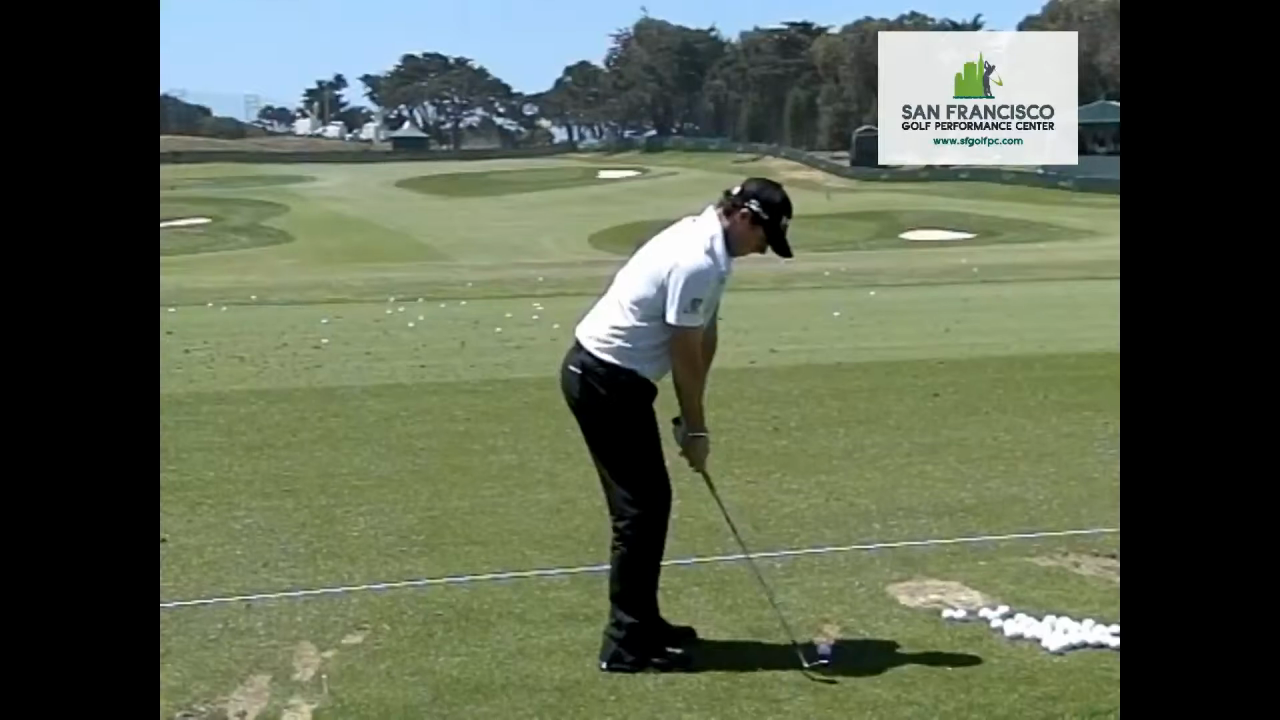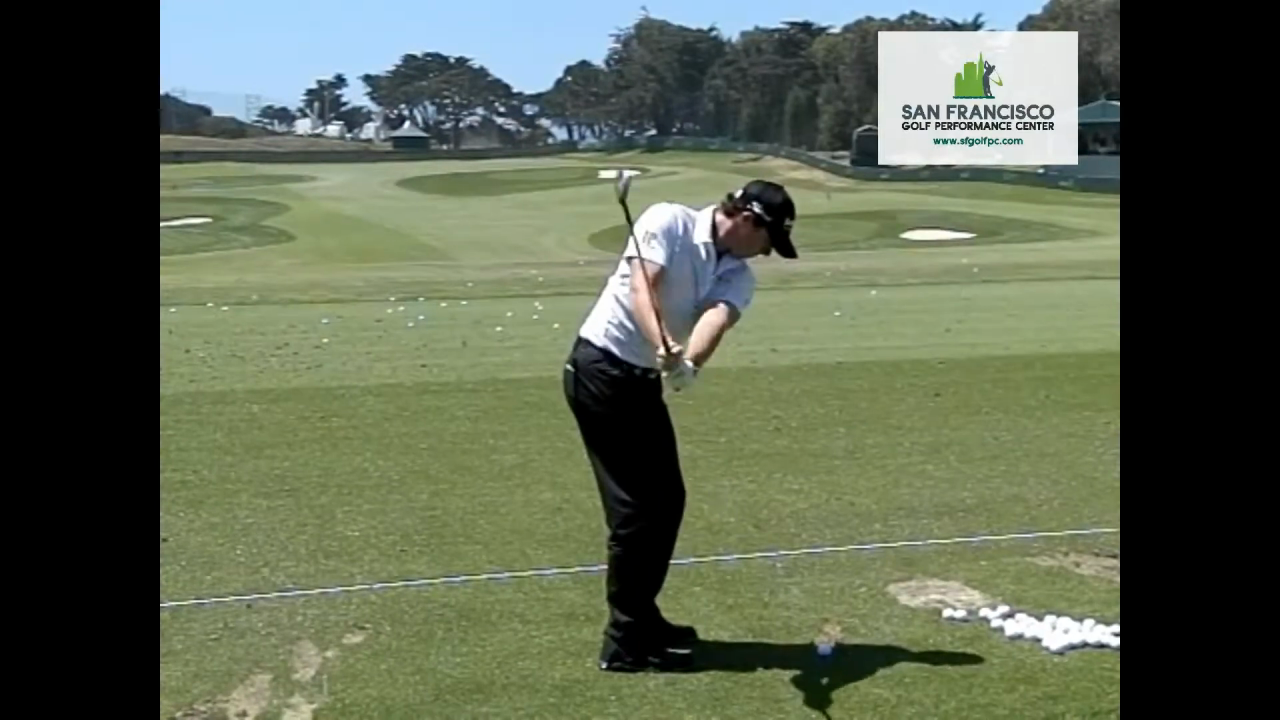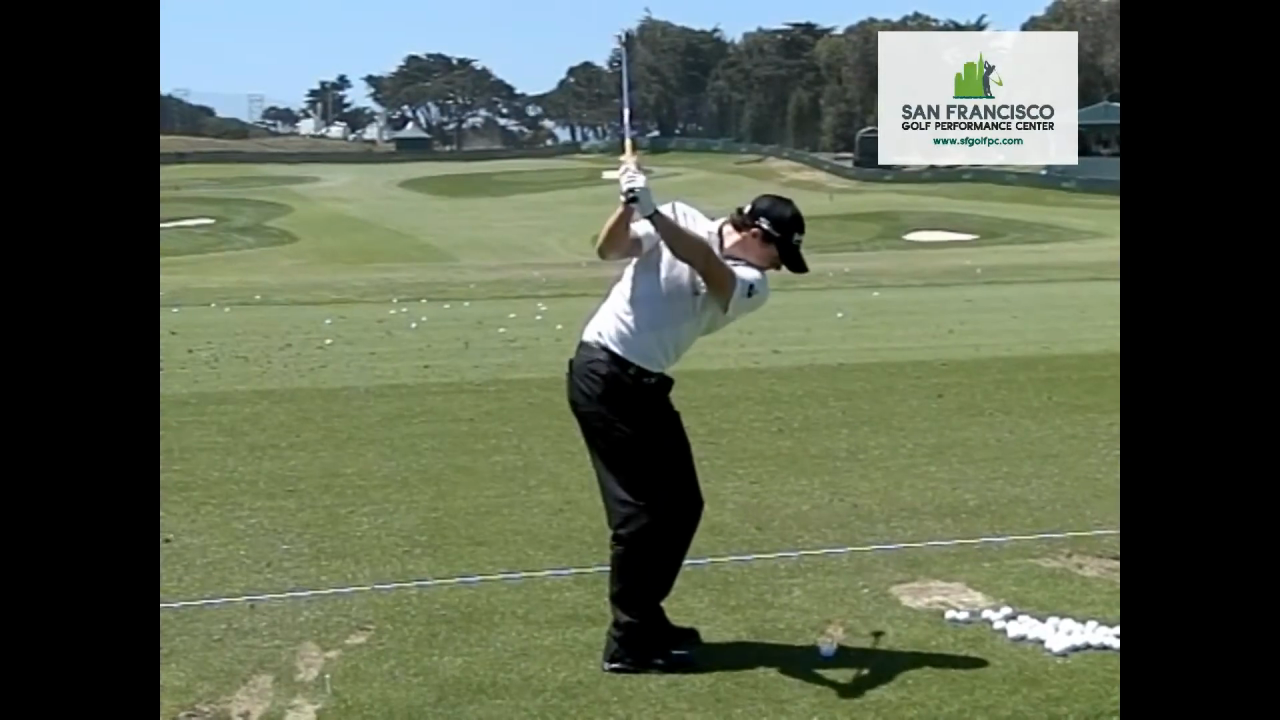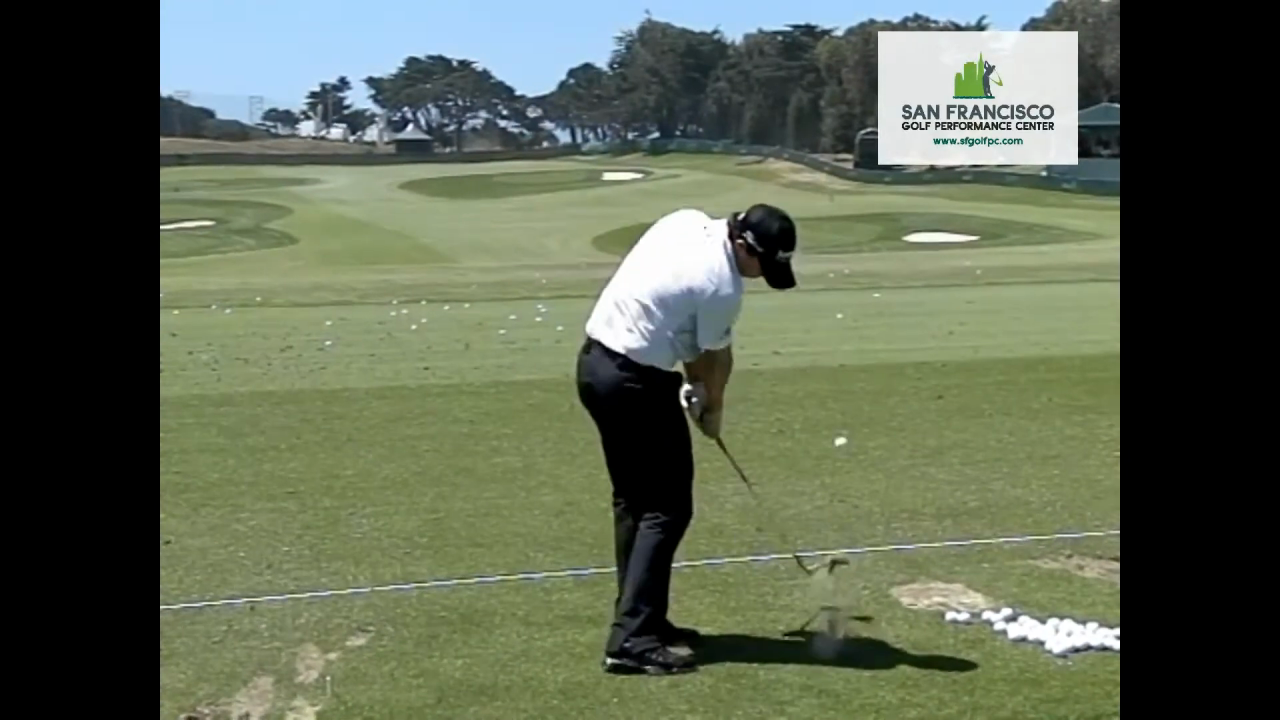
dt=1s
person 1, frame 1
left shoulder: (707, 244)
right shoulder: (695, 261)
left elbow: (705, 338)
right elbow: (685, 356)
left wrist: (690, 417)
right wrist: (696, 430)
left hip: (616, 377)
right hip: (602, 378)
left knee: (653, 500)
right knee: (639, 509)
left ankle: (641, 619)
right ankle: (625, 644)
person 1, frame 2
left shoulder: (738, 276)
right shoulder: (668, 221)
left elbow: (715, 324)
right elbow: (642, 289)
left wrist: (687, 365)
right wrist: (663, 347)
left hip: (643, 379)
right hip: (601, 369)
left knee: (666, 500)
right knee: (635, 507)
left ankle: (641, 617)
right ankle: (625, 642)
person 1, frame 3
left shoulder: (751, 284)
right shoulder: (681, 218)
left elbow: (704, 263)
right elbow: (609, 249)
left wrist: (652, 212)
right wrist: (628, 207)
left hip: (648, 384)
right hip: (603, 373)
left knee: (681, 506)
right knee: (638, 511)
left ankle: (646, 618)
right ankle: (629, 642)
person 1, frame 4
left shoulder: (689, 222)
right shoulder: (723, 287)
right elbow: (713, 361)
left wrist: (699, 389)
right wrist: (710, 409)
left hip: (597, 363)
right hip: (636, 380)
left knee: (635, 497)
right knee: (666, 507)
left ankle: (639, 618)
right ankle: (632, 640)
